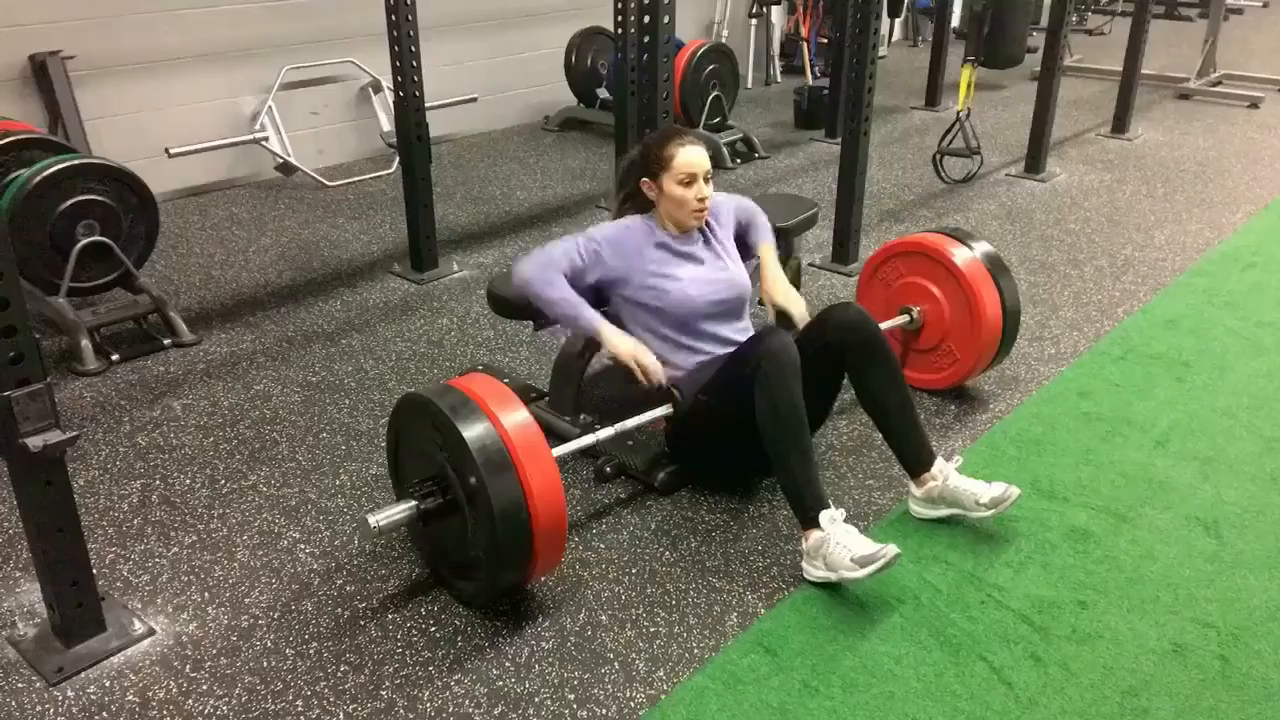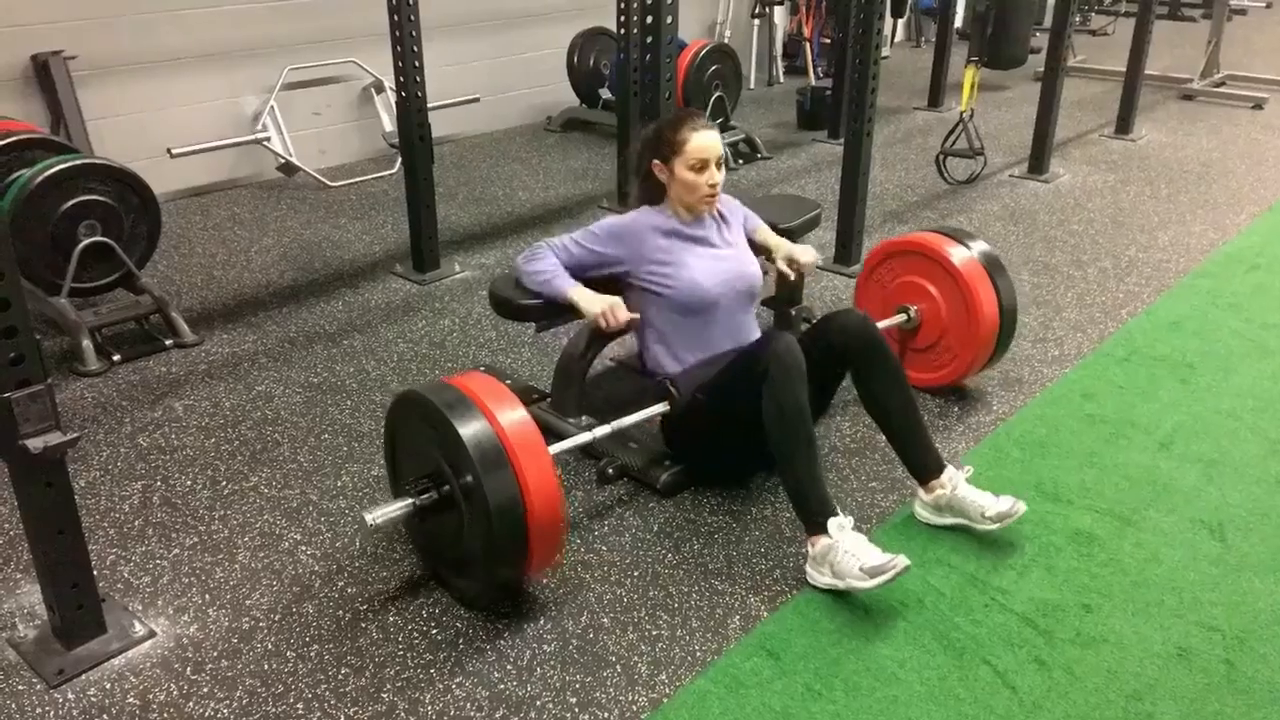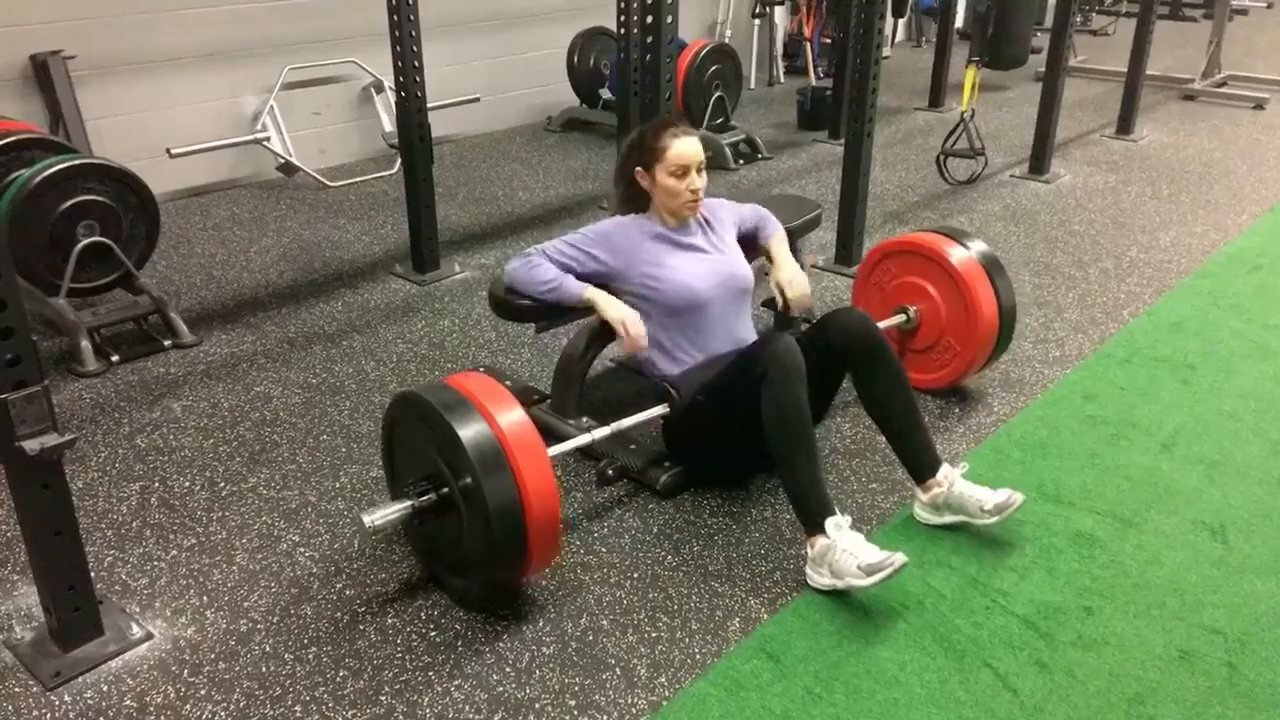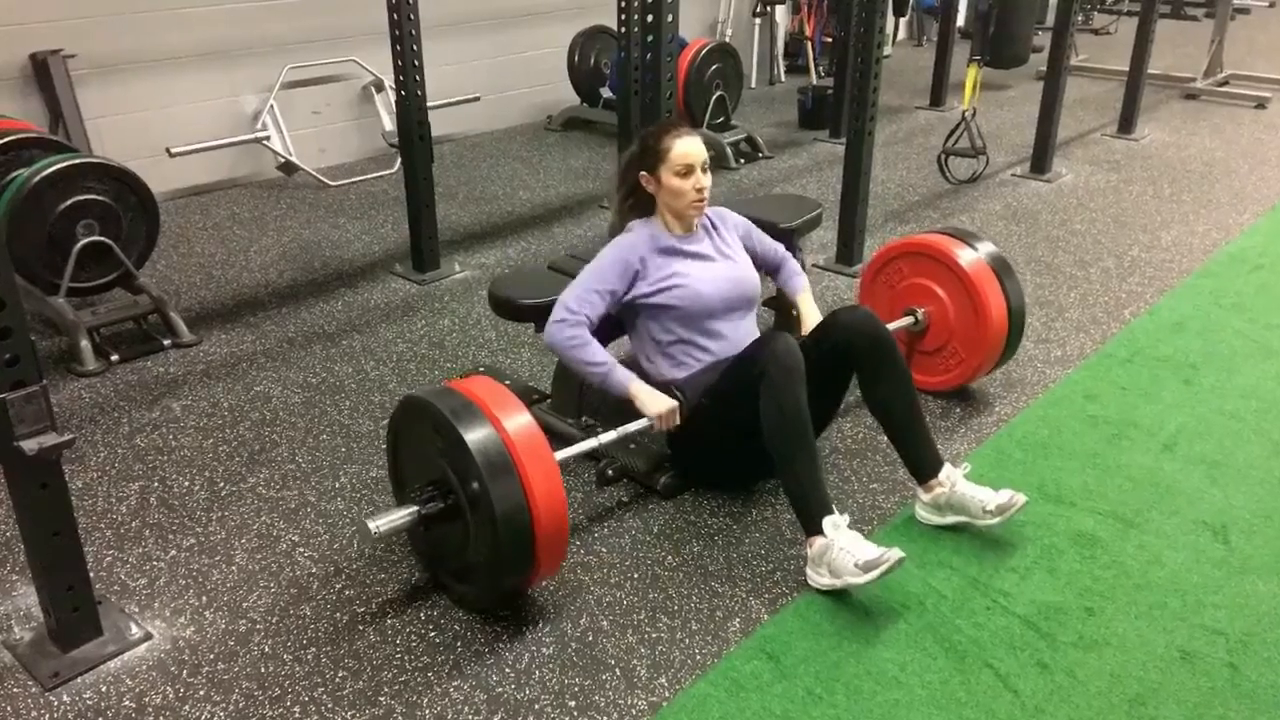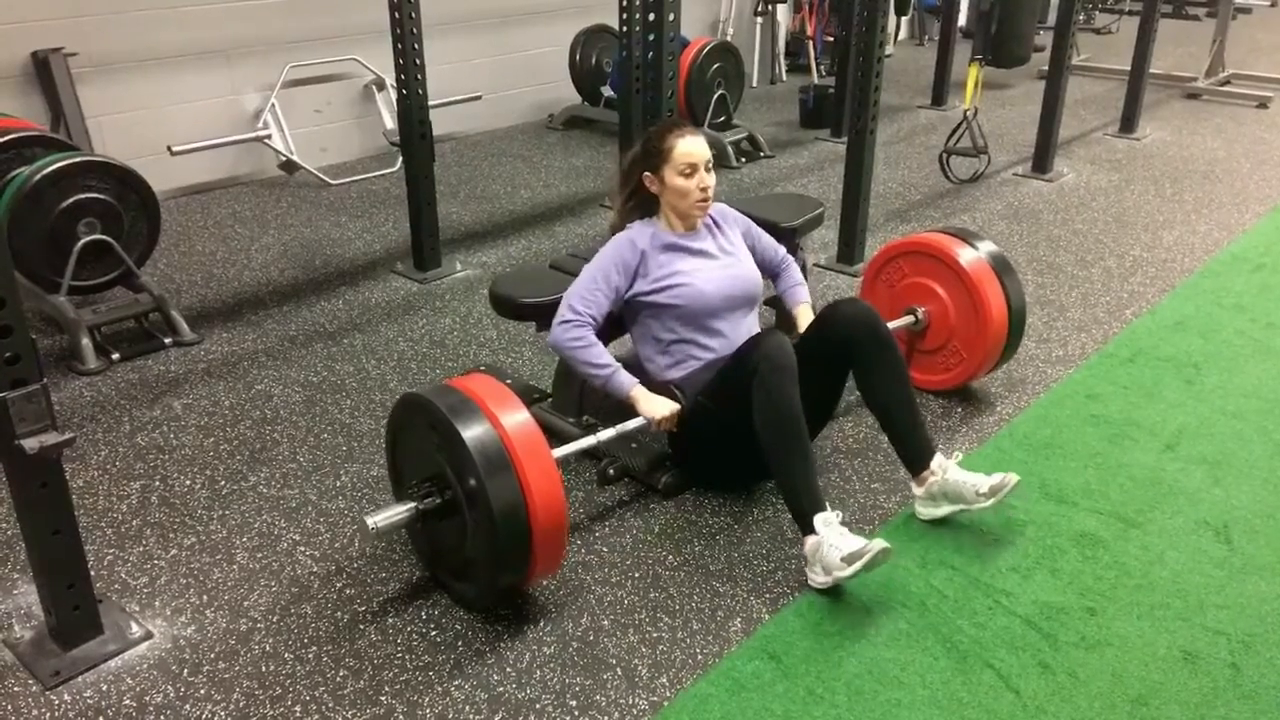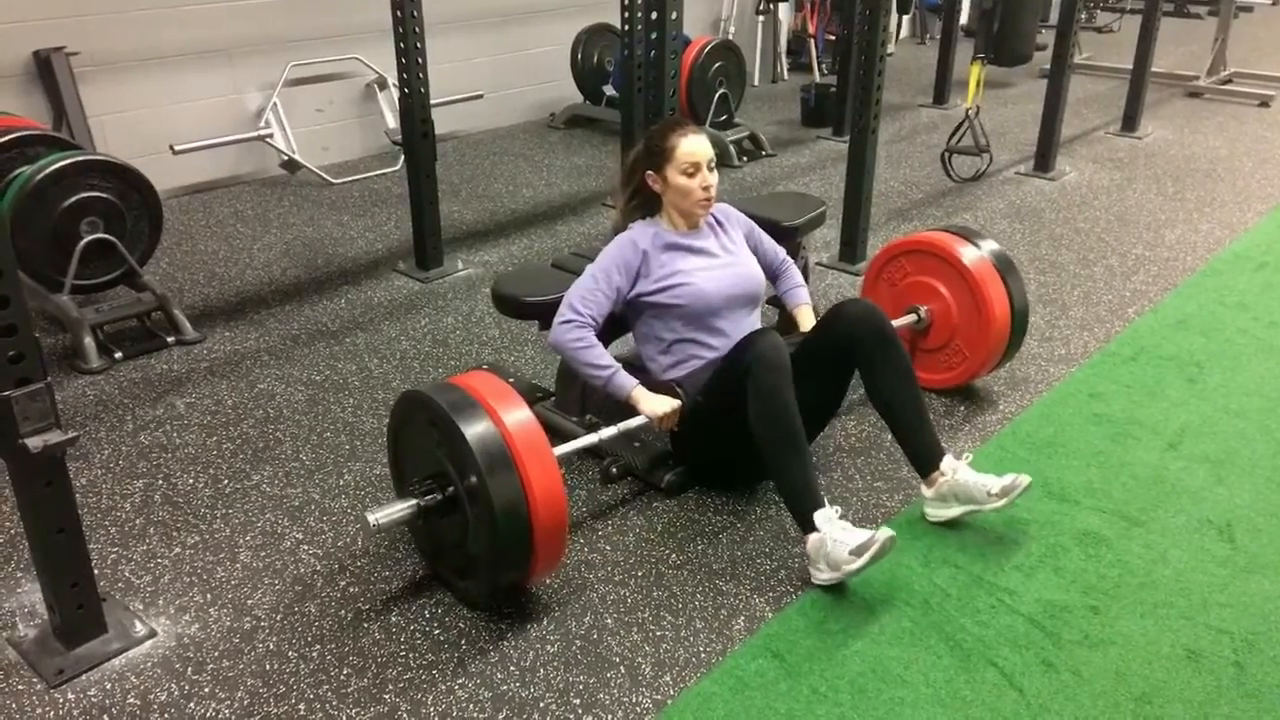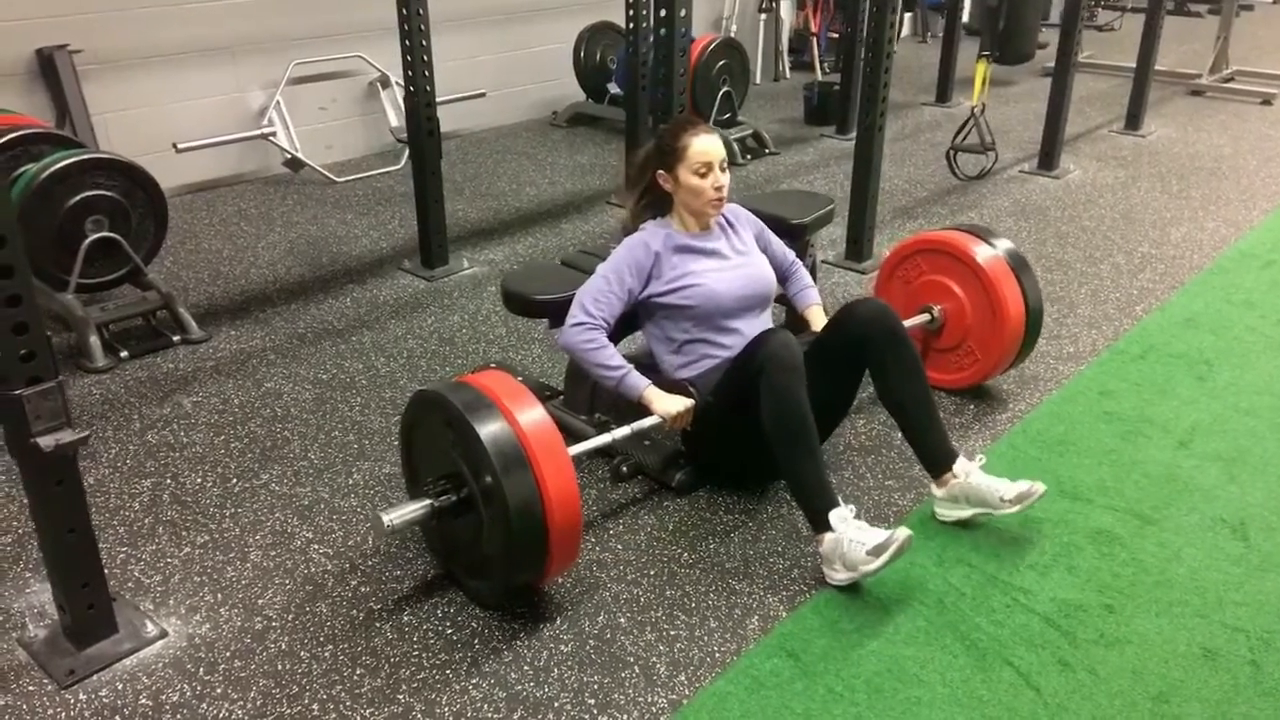
dt=0.4s
person 1, frame 1
left shoulder: (714, 215)
right shoulder: (624, 237)
left elbow: (751, 213)
right elbow: (531, 272)
left wrist: (772, 275)
right wrist: (607, 332)
left hip: (763, 397)
right hip: (698, 418)
left knee: (846, 319)
right knee: (771, 345)
left ankle: (929, 480)
right ankle: (818, 538)
person 1, frame 2
left shoulder: (723, 210)
right shoulder: (634, 232)
right elbow: (534, 260)
left wrist: (778, 243)
right wrist: (583, 296)
left hip: (762, 397)
right hip: (698, 416)
left knee: (850, 327)
right knee: (778, 348)
left ankle: (938, 487)
right ankle: (825, 543)
person 1, frame 3
left shoulder: (714, 214)
right shoulder: (620, 237)
left elbow: (761, 217)
right elbow: (522, 268)
left wrist: (783, 260)
right wrist: (599, 296)
left hip: (763, 398)
right hip: (699, 419)
left knee: (850, 325)
right knee: (776, 348)
left ankle: (936, 485)
right ankle: (824, 544)
person 1, frame 4
left shoulder: (723, 223)
right shoulder: (632, 249)
left elbow: (782, 261)
right elbow: (563, 329)
left wrist: (808, 308)
right wrist: (638, 389)
left hip: (771, 401)
right hip: (703, 424)
left knee: (856, 324)
right knee: (776, 348)
left ankle: (937, 487)
right ankle: (825, 544)
person 1, frame 5
left shoulder: (724, 220)
right shoulder: (633, 246)
left elbow: (783, 264)
right elbow: (568, 329)
left wrist: (809, 327)
right wrist: (639, 394)
left hip: (770, 400)
right hip: (705, 422)
left knee: (851, 316)
right knee: (769, 346)
left ankle: (931, 476)
right ankle: (819, 539)
person 1, frame 6
left shoulder: (726, 219)
right shoulder: (635, 247)
left elbow: (781, 265)
right elbow: (568, 328)
left wrist: (808, 327)
right wrist: (639, 394)
left hip: (771, 396)
right hip: (707, 421)
left knee: (857, 317)
right knee: (763, 346)
left ankle: (941, 477)
right ankle: (821, 536)
person 1, frame 7
left shoulder: (736, 220)
right shoulder: (646, 248)
left elbow: (791, 268)
right elbow: (579, 330)
left wrist: (822, 329)
right wrist: (652, 395)
left hip: (783, 397)
right hip: (719, 420)
left knee: (868, 316)
right knee: (775, 345)
left ankle: (952, 479)
right ankle: (835, 535)
